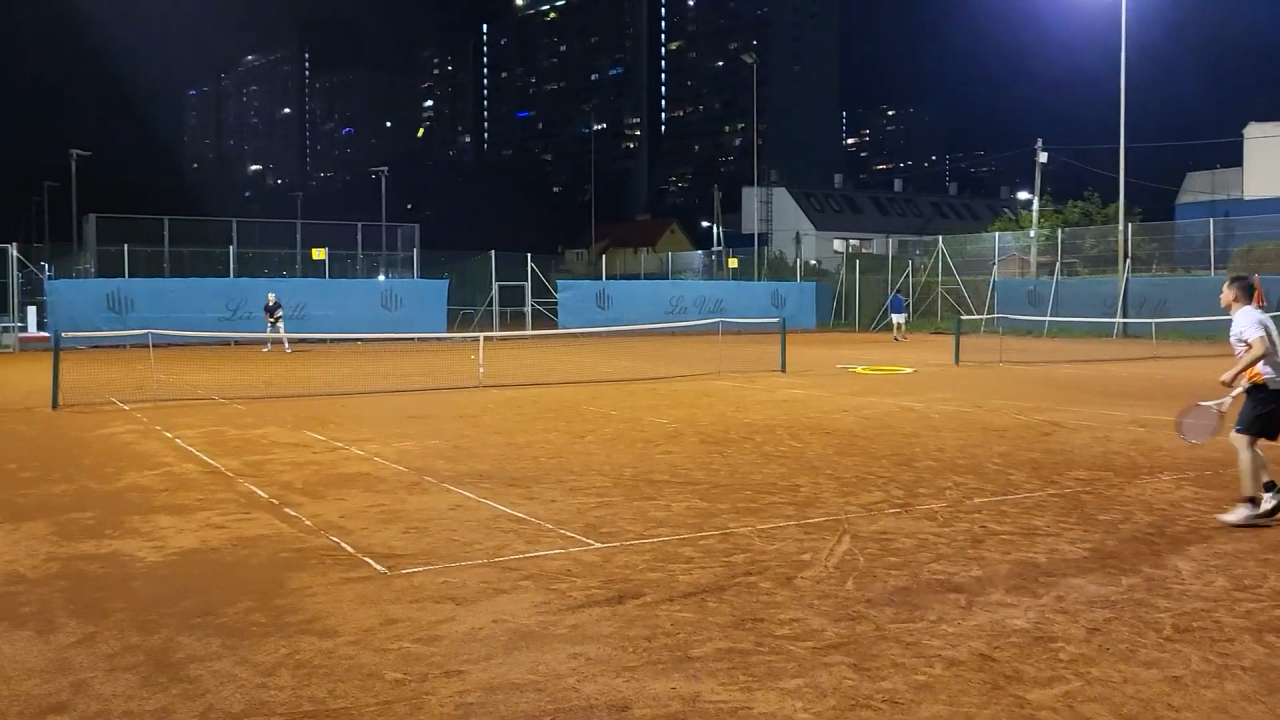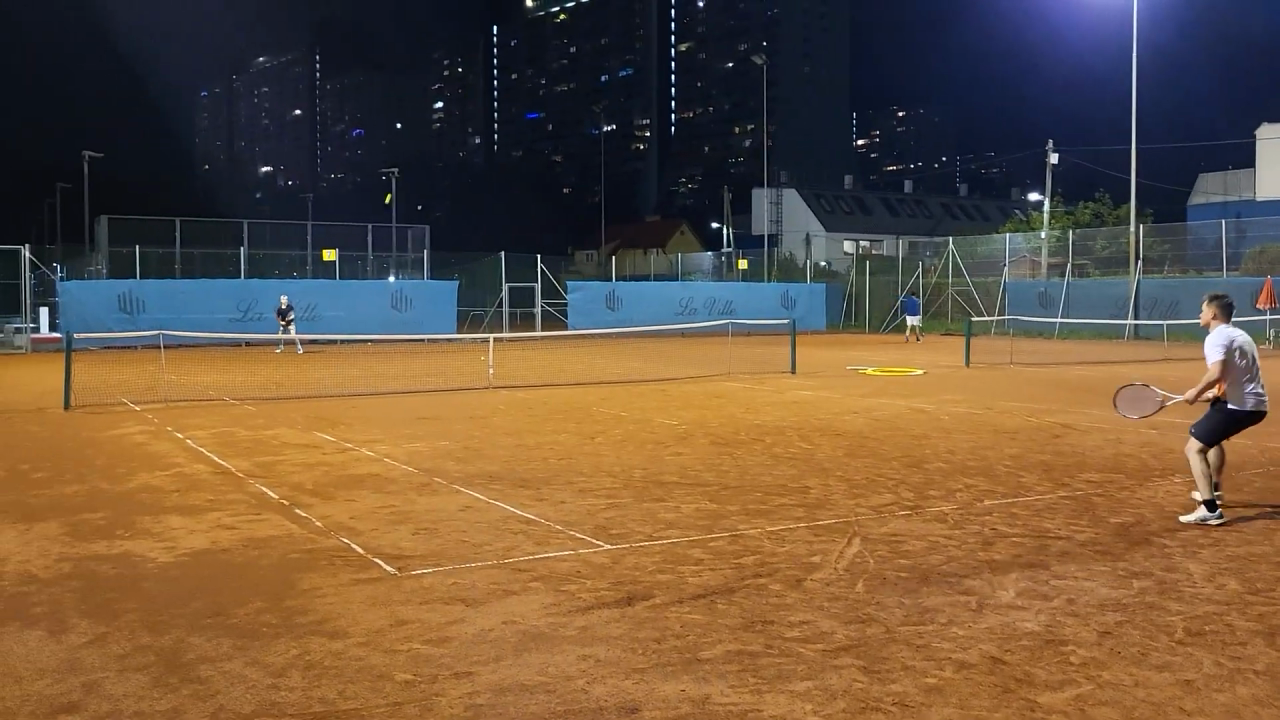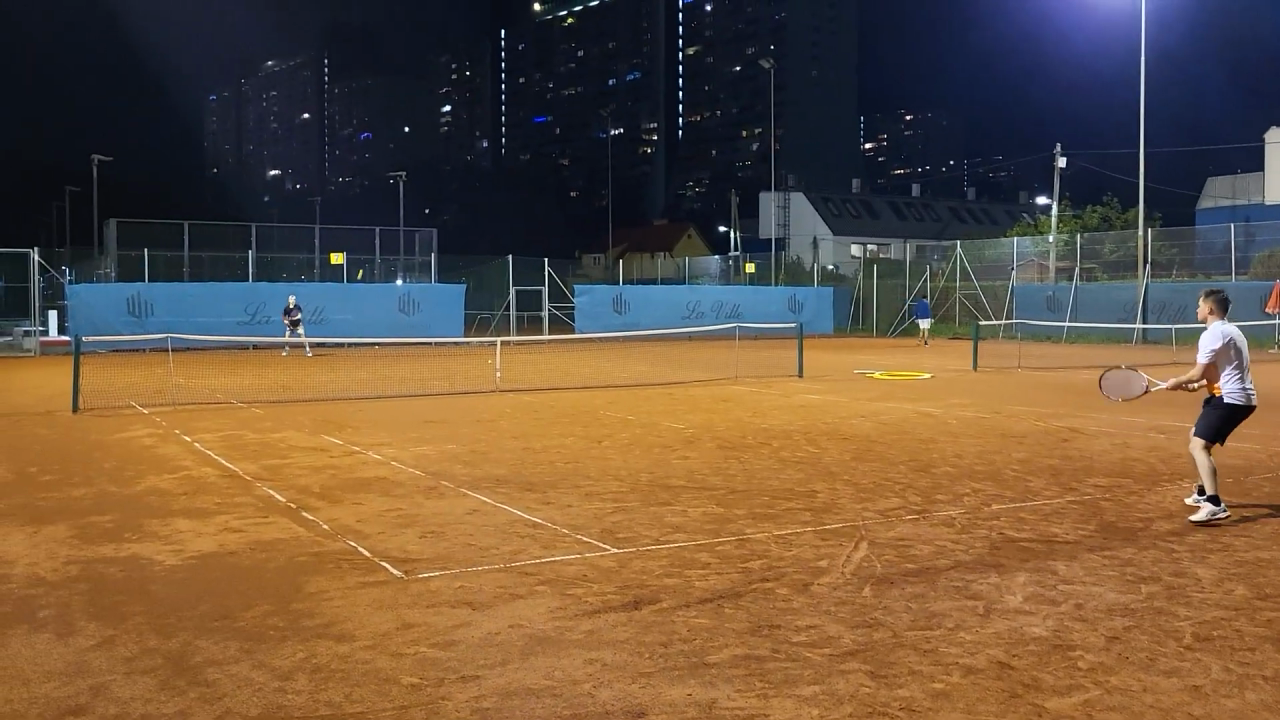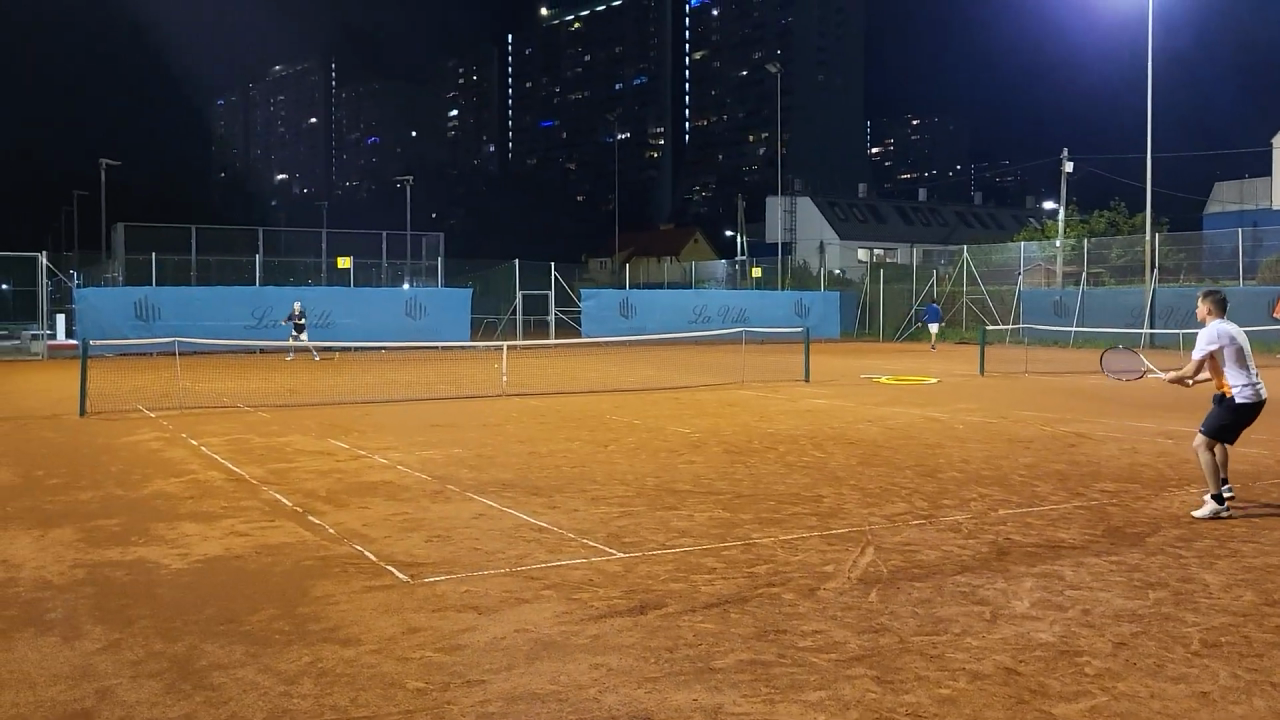
dt=0.2s
person 1, frame 1
left shoulder: (1245, 318)
right shoulder: (1256, 316)
left wrist: (1234, 372)
right wrist: (1244, 380)
left knee: (1240, 439)
right knee: (1247, 441)
left ankle: (1250, 505)
person 1, frame 2
left shoulder: (1216, 339)
right shoulder: (1241, 336)
left elbow: (1215, 374)
left wrist: (1196, 392)
right wrist: (1214, 393)
left hip: (1234, 405)
right hip: (1257, 406)
left knee: (1194, 448)
right knee: (1213, 439)
left ankle: (1209, 509)
right ankle: (1212, 489)
person 1, frame 3
left shoulder: (1212, 334)
right shoulder: (1233, 332)
left elbow: (1199, 373)
left wrist: (1177, 383)
right wrist: (1198, 385)
left hip: (1228, 400)
right hip: (1244, 400)
left knee: (1198, 446)
right knee: (1201, 439)
left ankle: (1214, 505)
right ankle: (1203, 493)
person 1, frame 4
left shoulder: (1210, 333)
right shoulder: (1232, 329)
left elbow: (1192, 370)
left wrist: (1175, 376)
right wrist: (1193, 380)
left hip: (1238, 399)
right hip: (1253, 397)
left knee: (1201, 444)
right knee: (1216, 438)
left ankle: (1218, 502)
right ankle: (1223, 486)
